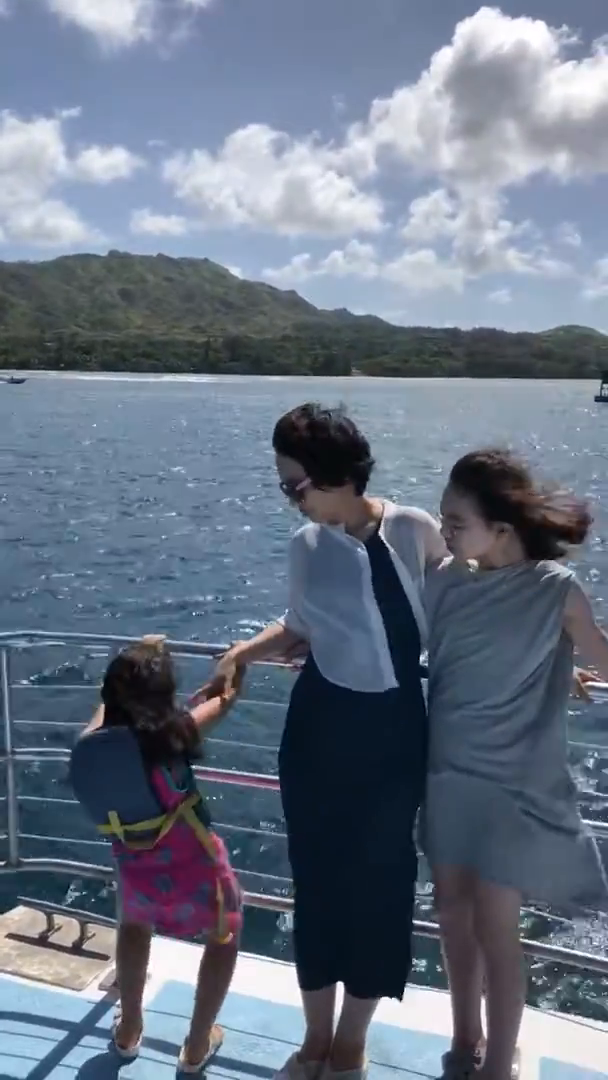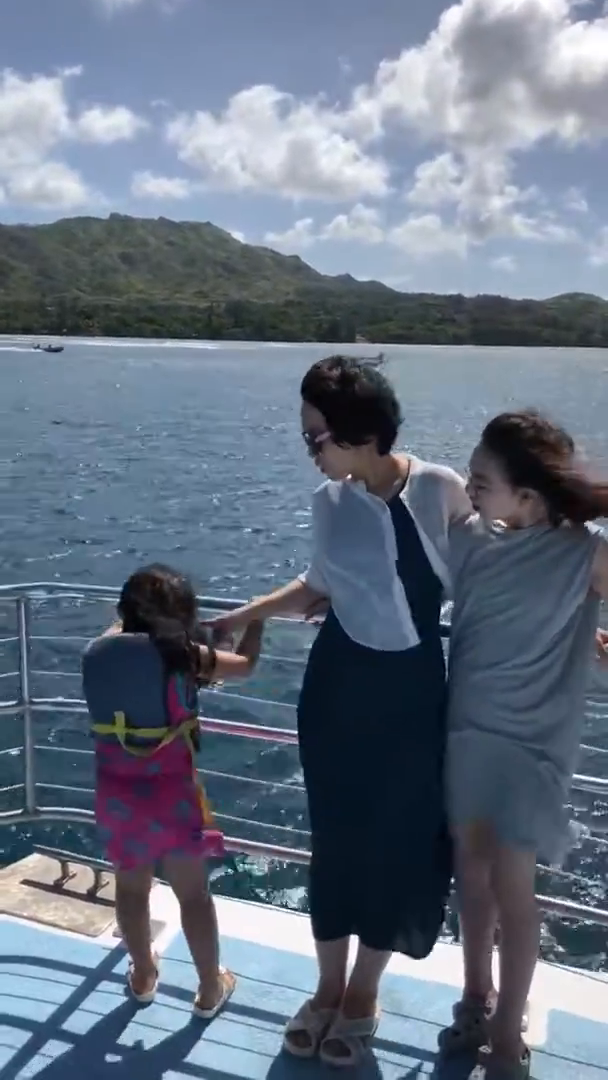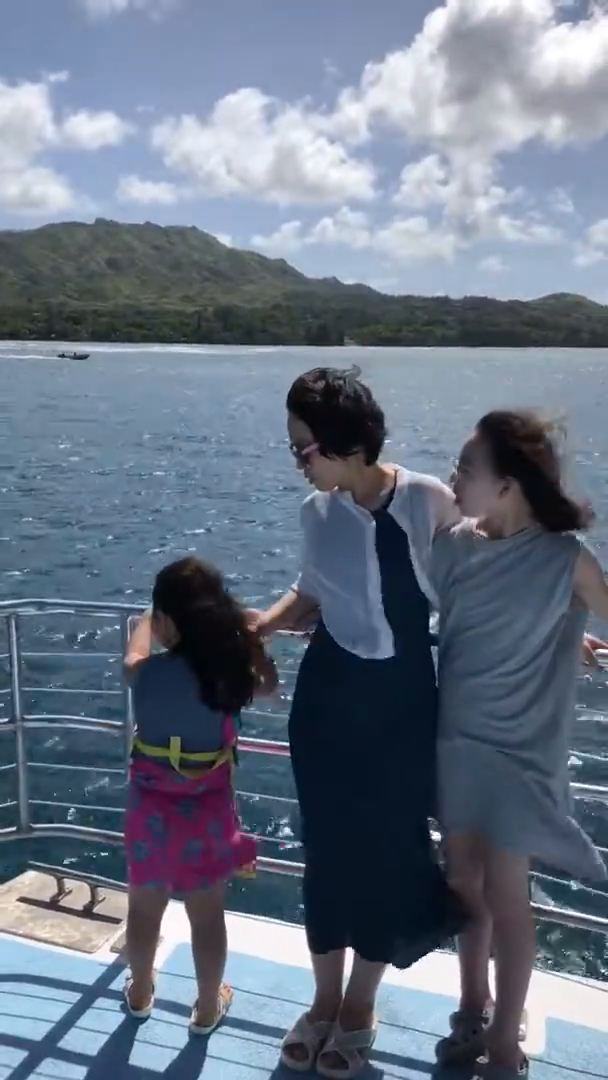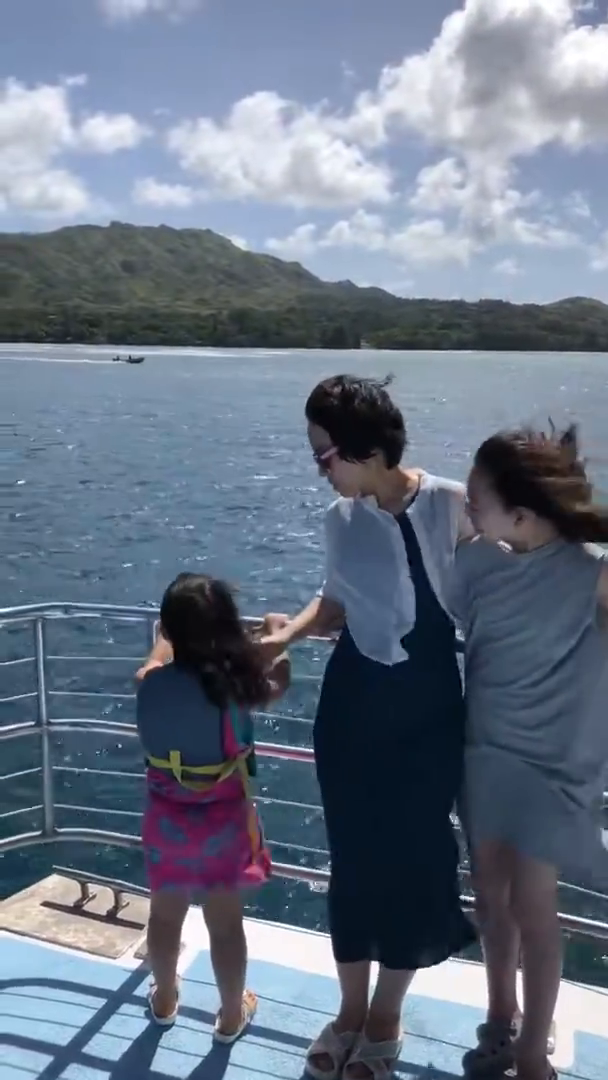
dt=0.7s
person 1, frame 1
left shoulder: (414, 531)
right shoulder: (305, 546)
right wrist: (242, 651)
left hip: (392, 734)
right hip: (318, 729)
left knee: (376, 885)
right knee: (315, 883)
person 1, frame 2
left shoulder: (442, 490)
right shoulder: (328, 501)
right wrist: (257, 608)
left hip: (411, 691)
right hip: (336, 687)
left knee: (391, 843)
right knee: (333, 838)
left ankle: (363, 995)
right ankle: (328, 986)
person 1, frame 3
left shoulder: (428, 499)
right shoulder: (316, 511)
right wrist: (256, 628)
left hip: (402, 702)
right hip: (325, 698)
left knee: (387, 854)
right knee: (326, 851)
left ankle: (360, 1005)
right ankle: (325, 998)
person 1, frame 4
left shoulder: (450, 504)
right shoulder: (340, 518)
right wrist: (284, 635)
left hip: (427, 710)
right hip: (350, 705)
left knee: (412, 861)
right knee: (352, 859)
left ankle: (385, 1016)
right ankle: (350, 1008)
person 2, frame 1
left shoulder: (556, 590)
right shoulder: (443, 577)
left hip: (511, 783)
right hip: (446, 769)
left knee: (495, 930)
right knee: (453, 914)
person 2, frame 2
right shoulder: (469, 536)
left hip: (530, 741)
right hip: (465, 727)
left knee: (511, 888)
right knee: (470, 871)
right ankle: (477, 998)
person 2, frame 3
right shoulder: (452, 543)
left hip: (519, 749)
right hip: (454, 736)
left knee: (505, 897)
right knee: (464, 881)
right ankle: (474, 1007)
person 2, frame 4
right shoulder: (474, 556)
left hip: (548, 760)
right hip: (484, 748)
left knee: (532, 908)
right knee: (490, 890)
right ankle: (501, 1018)
person 3, frame 1
left shoulder: (87, 746)
right shoulder: (170, 734)
left elbow: (111, 705)
right elbow: (222, 700)
left wrist: (136, 660)
right wrist: (234, 666)
left hip: (137, 872)
right hip: (193, 866)
left knee: (135, 927)
right knee: (223, 938)
left ankle: (128, 1029)
right ankle: (198, 1044)
person 3, frame 2
left shoulder: (97, 653)
right shoulder: (182, 654)
right elbow: (245, 664)
right wrist: (254, 621)
left hip: (116, 792)
right hip: (171, 792)
left knee: (131, 887)
right knee: (193, 893)
left ankle: (143, 975)
right ankle: (210, 989)
person 3, frame 3
left shoulder: (147, 672)
right shoulder: (231, 673)
right elbow: (268, 683)
left wrist: (147, 619)
right wrist: (253, 636)
left hip: (152, 810)
right hip: (209, 811)
left knee: (144, 908)
right knee: (207, 914)
left ankle: (140, 992)
right ankle: (208, 1007)
person 3, frame 4
left shoulder: (149, 683)
right shoulder: (236, 685)
left elbow: (160, 658)
right elbow: (278, 683)
left wrist: (175, 628)
left hip: (166, 818)
right hip: (222, 822)
left knee: (165, 914)
right knee: (225, 922)
left ankle: (164, 999)
right ankle: (232, 1014)
